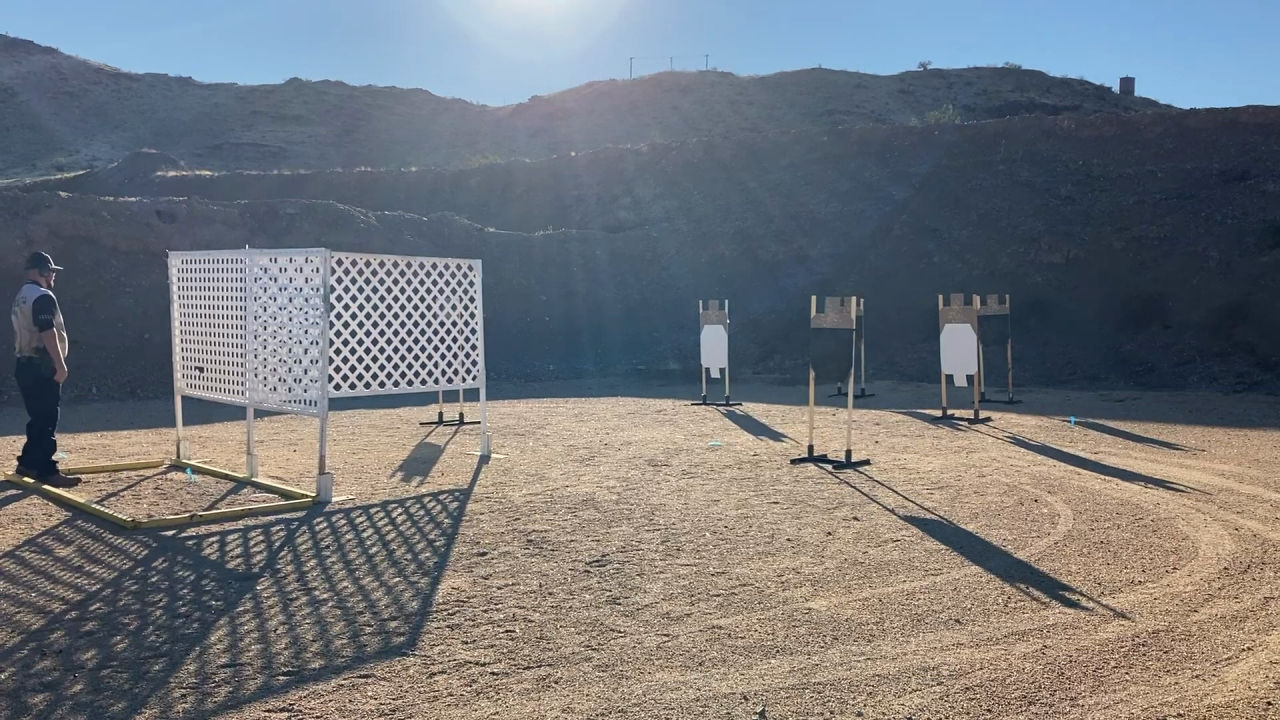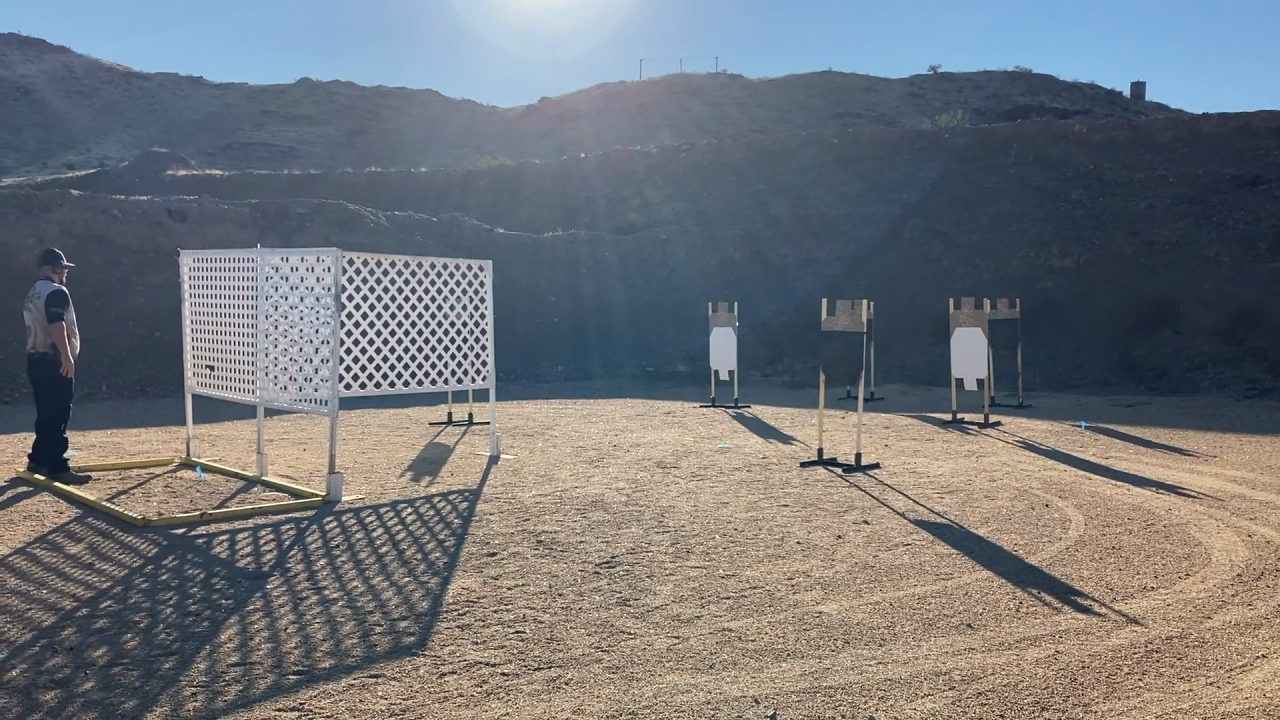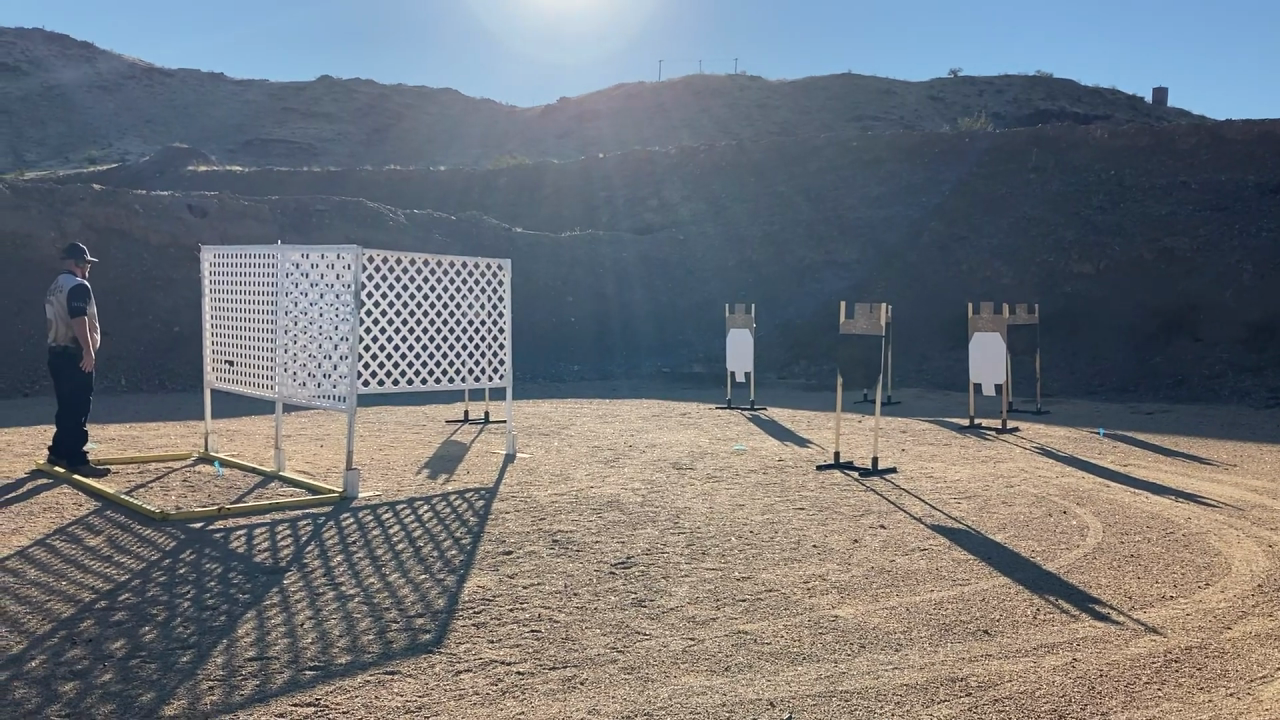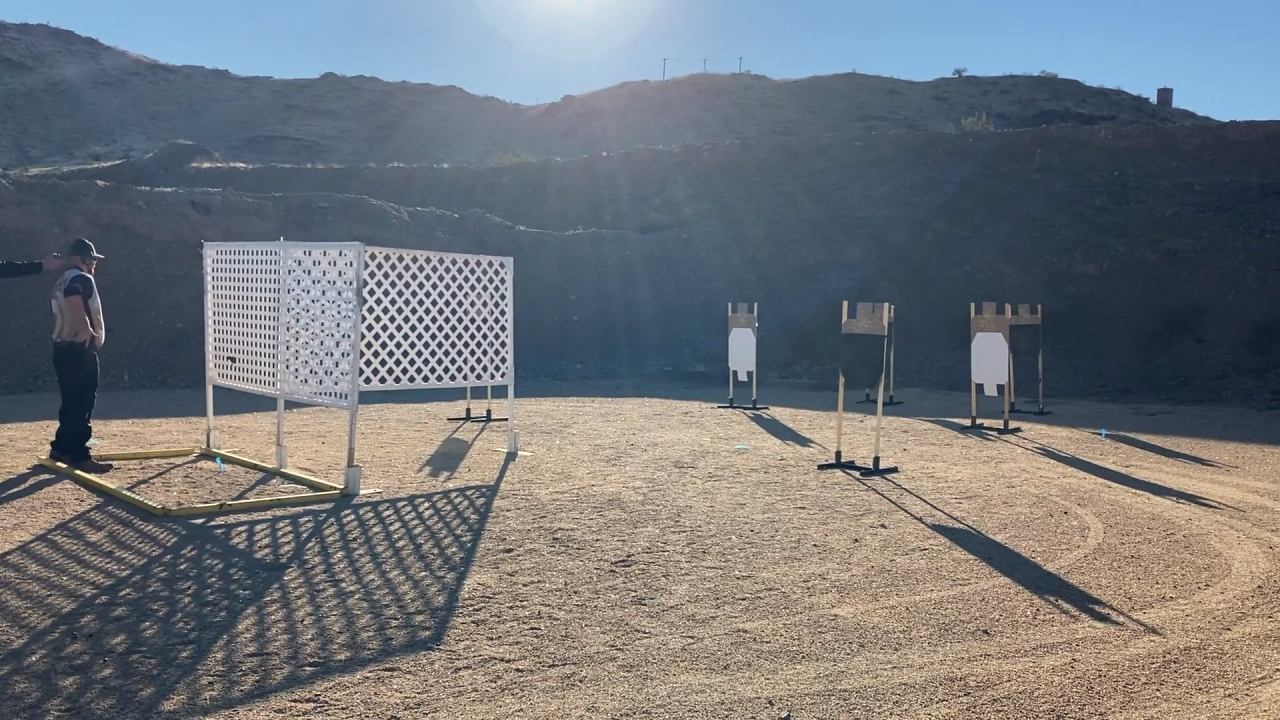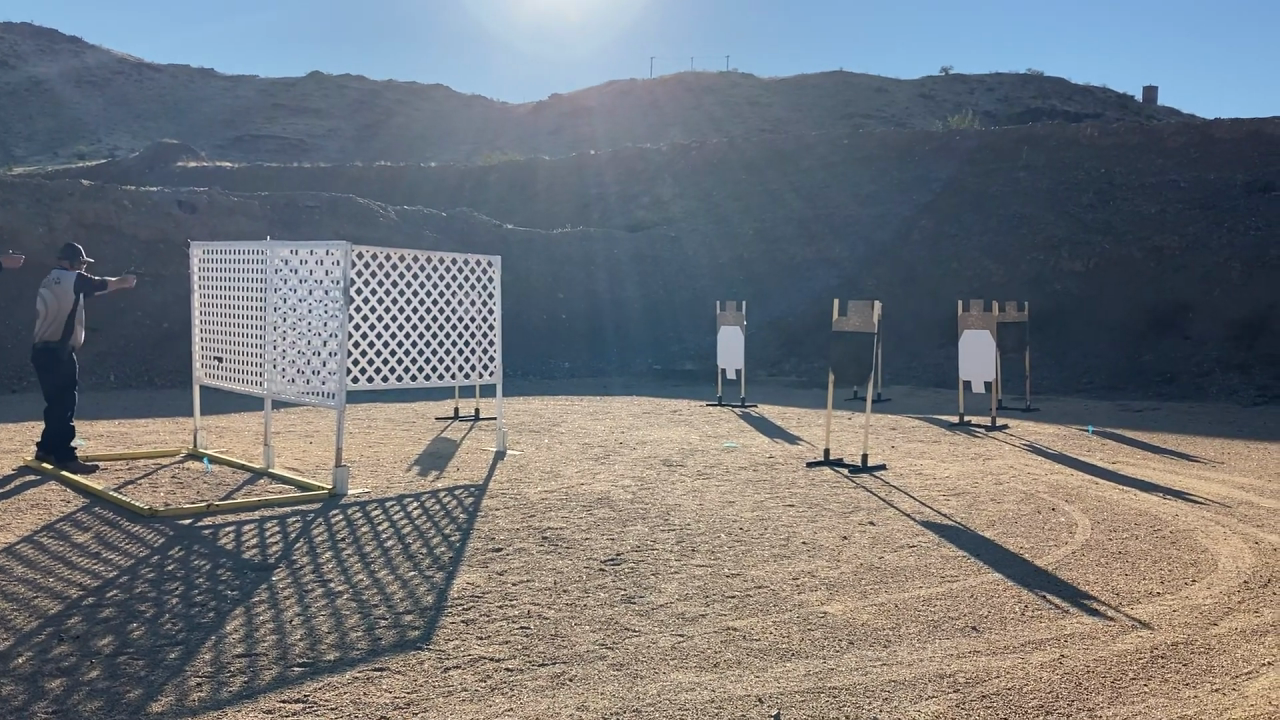
dt=1s
person 1, frame 1
left shoulder: (20, 297)
right shoulder: (42, 296)
right elbow: (48, 333)
right wrist: (60, 364)
left hip: (25, 364)
right hip: (41, 366)
left knee: (38, 418)
right knee: (46, 419)
left ankle: (28, 463)
right ankle: (46, 470)
person 1, frame 2
left shoulder: (32, 293)
right shoulder: (56, 292)
right elbow: (57, 325)
right wrist: (66, 356)
left hip: (36, 360)
right hip: (54, 362)
left knee: (46, 414)
right knee: (58, 416)
left ankle: (39, 460)
right ankle: (57, 468)
person 1, frame 3
left shoulder: (55, 286)
right shoulder: (78, 286)
right elbow: (79, 320)
right wrist: (88, 350)
left hip: (57, 353)
right hip: (75, 355)
left knee: (66, 407)
right knee: (78, 409)
left ankle: (59, 453)
right ankle: (76, 460)
person 1, frame 4
left shoulder: (63, 281)
right shoulder: (82, 279)
right elbow: (72, 297)
right wrist: (84, 328)
left hip: (63, 348)
right hip: (80, 350)
left knee: (71, 403)
right knee: (82, 404)
left ankle: (61, 448)
right ankle: (79, 456)
person 1, frame 5
left shoulder: (50, 281)
right shoulder: (73, 279)
left elbow: (92, 287)
right elbow: (101, 284)
left wrist: (119, 282)
right wrist: (123, 282)
left hip: (43, 350)
right hip: (58, 352)
left knee: (56, 403)
right knee: (64, 404)
left ankle: (47, 448)
right ankle: (65, 457)
